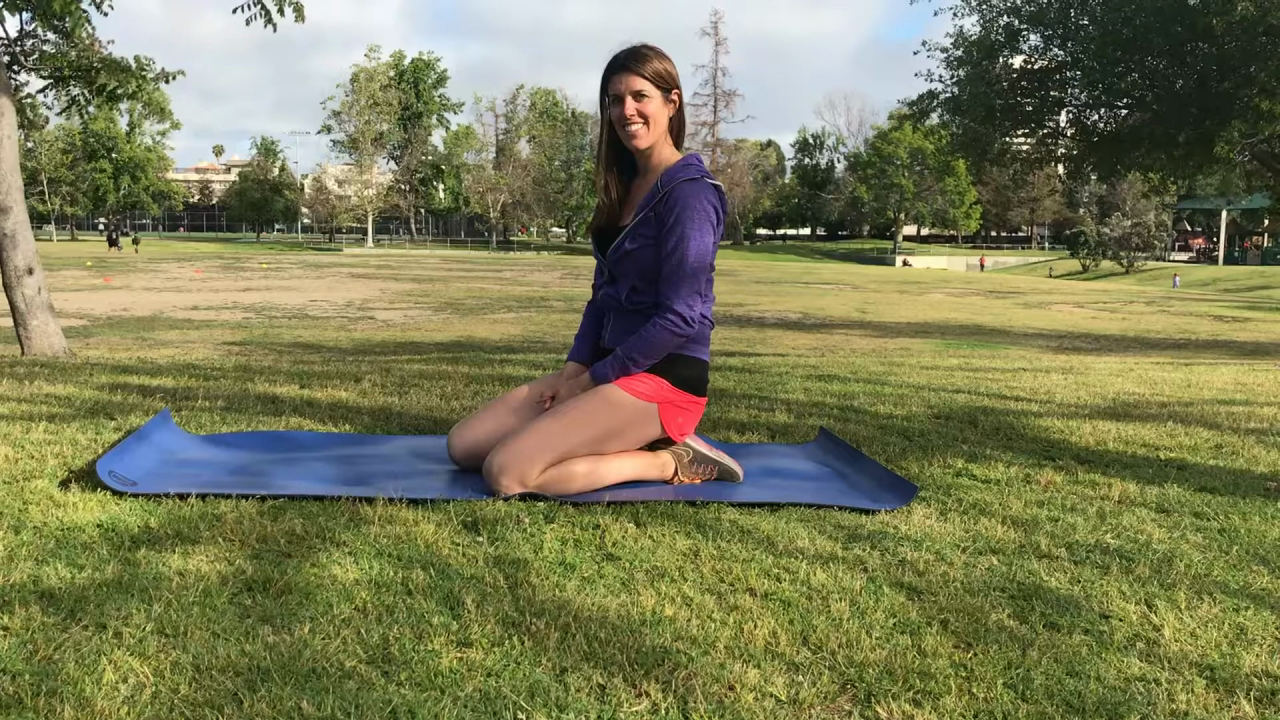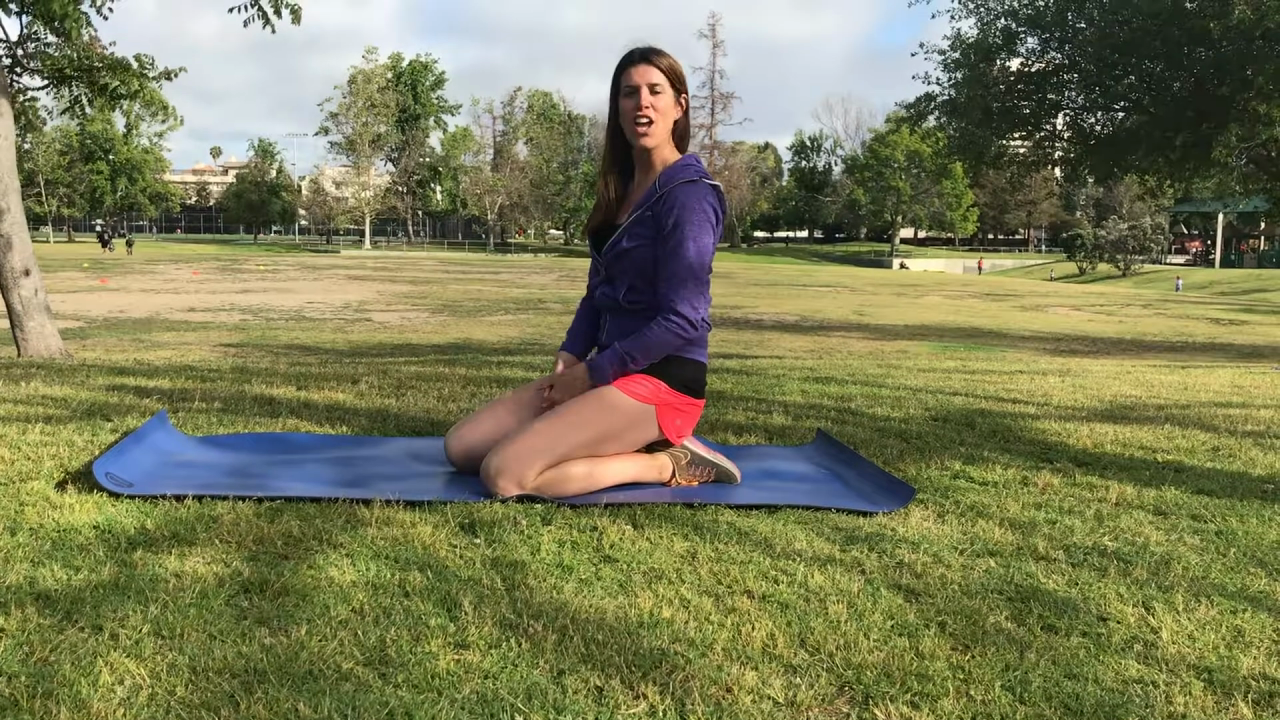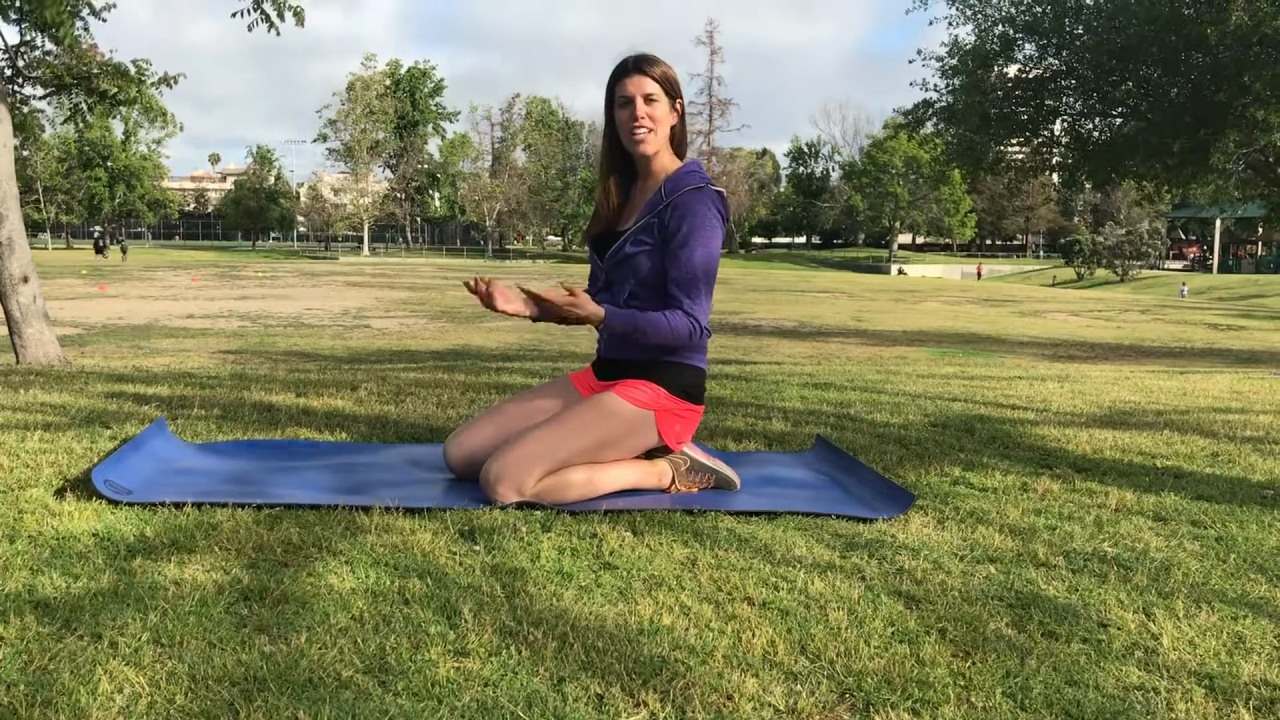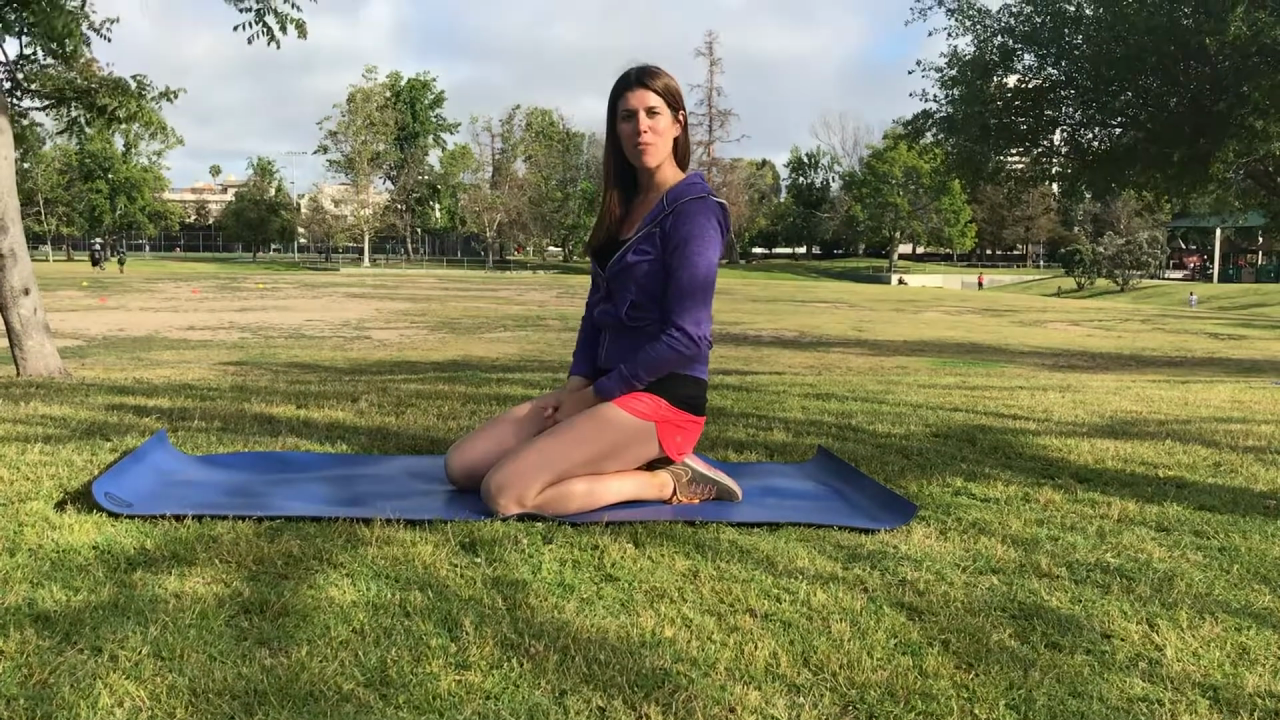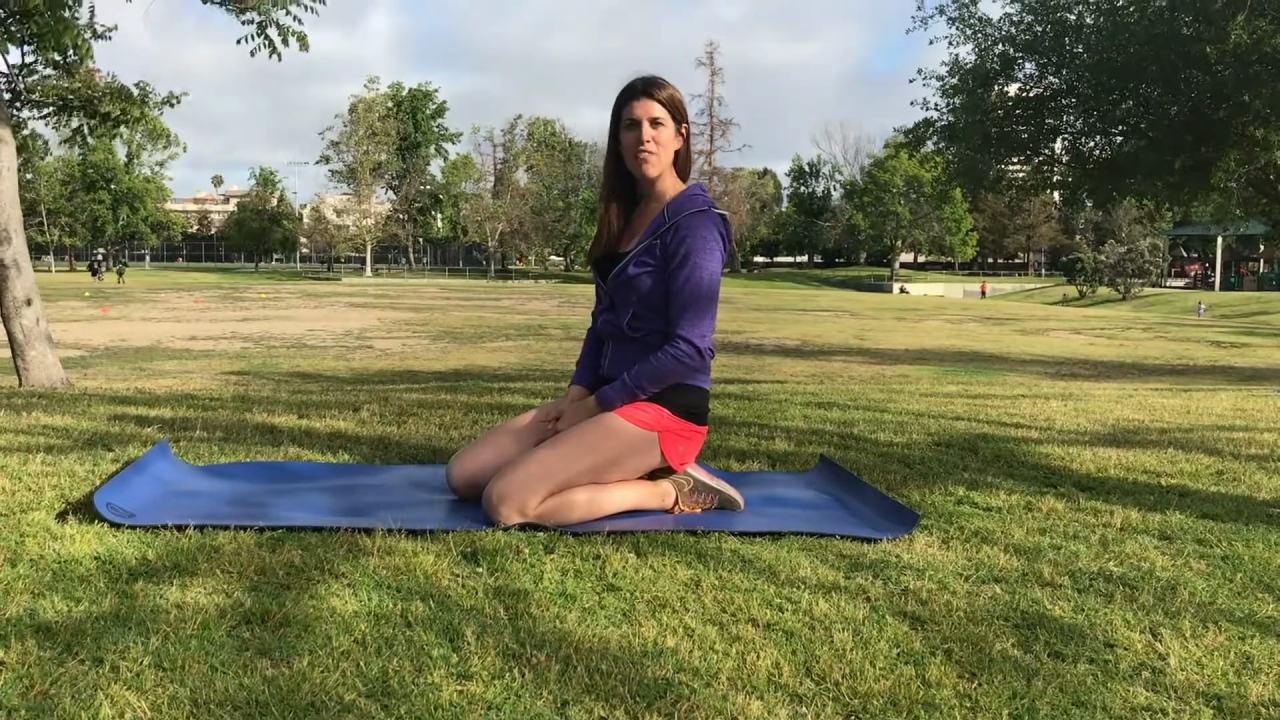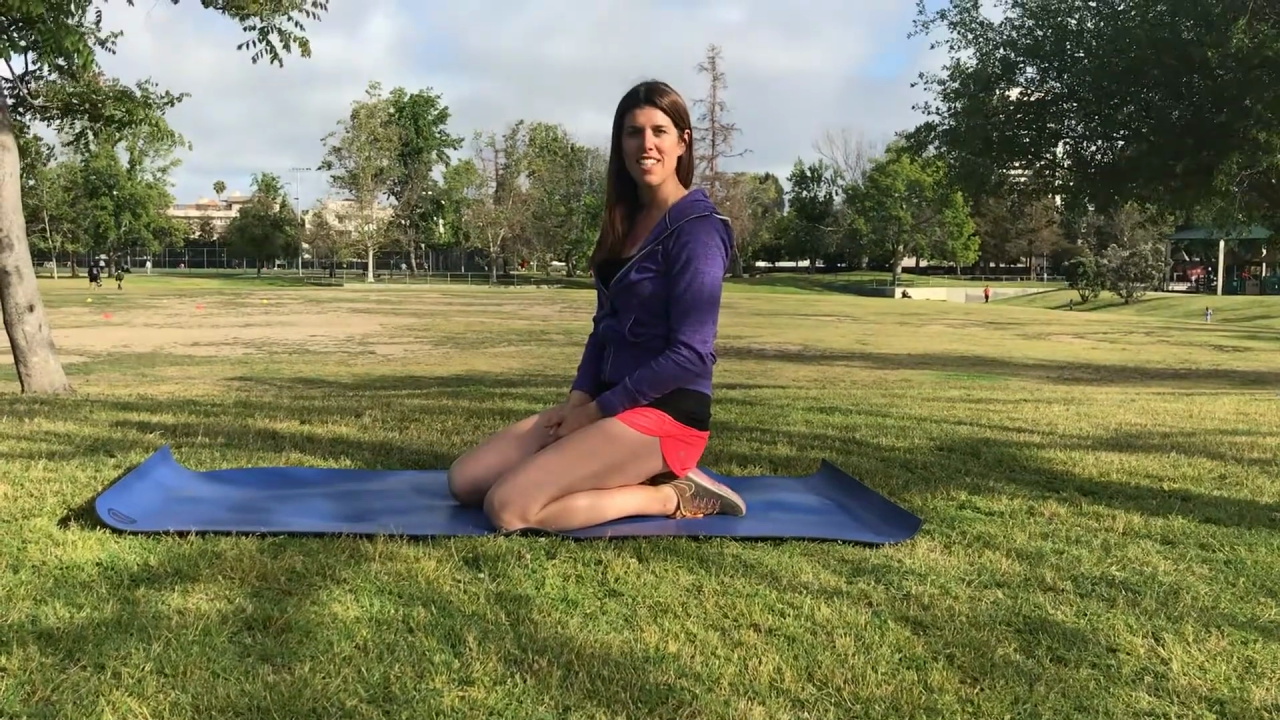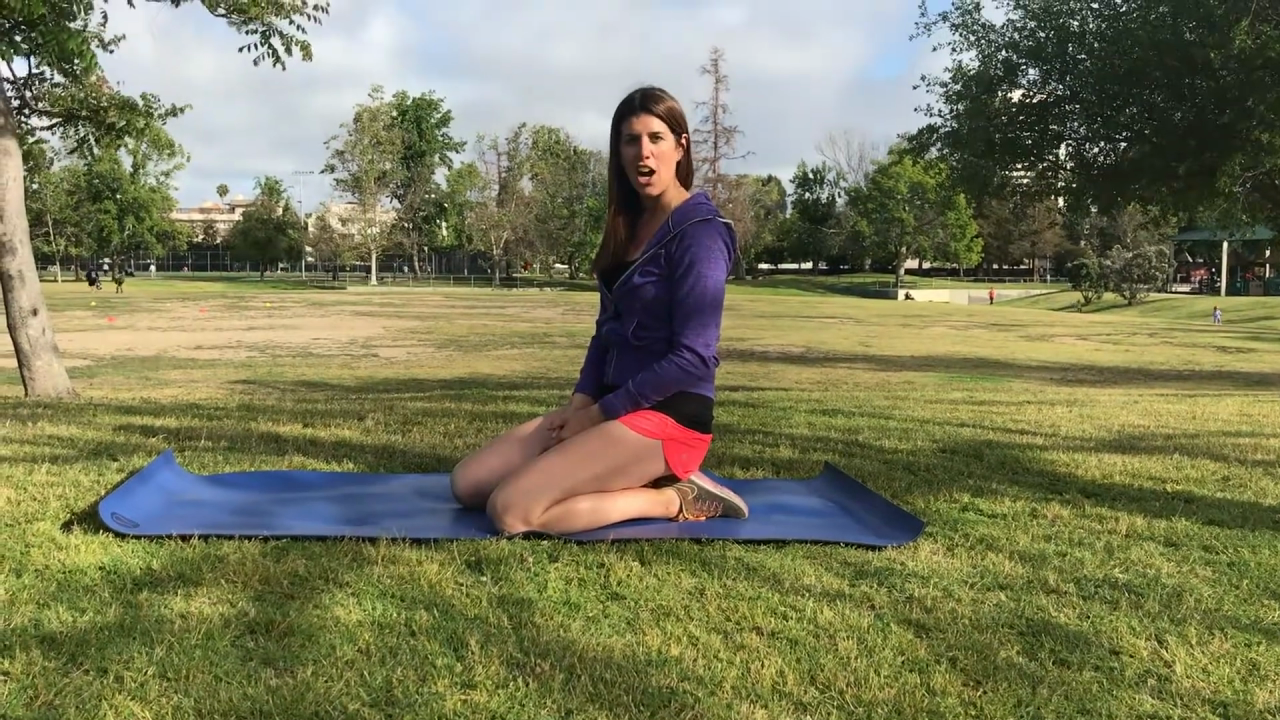
dt=0.4s
person 1, frame 1
left shoulder: (688, 193)
right shoulder: (623, 187)
left elbow: (680, 318)
left wrist: (592, 381)
right wrist: (574, 368)
left hip: (666, 378)
right hip: (610, 367)
left knee: (506, 472)
right knee: (463, 444)
left ankle: (670, 462)
right ankle: (642, 442)
person 1, frame 2
left shoulder: (688, 193)
right shoulder: (621, 187)
left elbow: (683, 318)
left wrist: (588, 375)
right wrist: (567, 360)
left hip: (663, 380)
right hip: (606, 370)
left knee: (504, 473)
right knee: (461, 445)
left ankle: (667, 464)
right ankle: (637, 445)
person 1, frame 3
left shoulder: (692, 201)
right shoulder: (620, 193)
left elbow: (689, 322)
left wrist: (597, 316)
right wrist: (530, 304)
left hip: (663, 386)
right hip: (606, 373)
left knee: (502, 480)
right knee: (460, 452)
left ankle: (666, 471)
right ankle: (639, 451)
person 1, frame 4
left shoulder: (693, 211)
right shoulder: (622, 204)
left elbow: (685, 337)
left wrist: (595, 394)
right wrist: (576, 383)
left hip: (662, 397)
right hip: (605, 386)
left knee: (505, 493)
right knee: (461, 465)
left ankle: (668, 482)
right ankle: (641, 463)
person 1, frame 5
left shoulder: (695, 224)
right shoulder: (623, 214)
left elbow: (689, 348)
left wrist: (596, 405)
right wrist: (576, 393)
left hip: (665, 407)
right hip: (608, 396)
left knee: (506, 502)
right knee: (463, 473)
left ankle: (670, 490)
right ankle: (644, 472)
person 1, frame 6
left shoulder: (697, 229)
right shoulder: (625, 220)
left elbow: (690, 354)
left wrist: (597, 410)
right wrist: (577, 399)
left hip: (666, 412)
right hip: (610, 401)
left knee: (508, 507)
right knee: (465, 479)
left ankle: (671, 496)
right ankle: (645, 477)
person 1, frame 7
left shoulder: (699, 232)
right shoulder: (629, 224)
left elbow: (693, 357)
left wrist: (598, 413)
right wrist: (579, 401)
left hip: (668, 415)
right hip: (612, 403)
left knee: (510, 510)
right knee: (467, 482)
left ankle: (674, 498)
right ankle: (647, 481)
